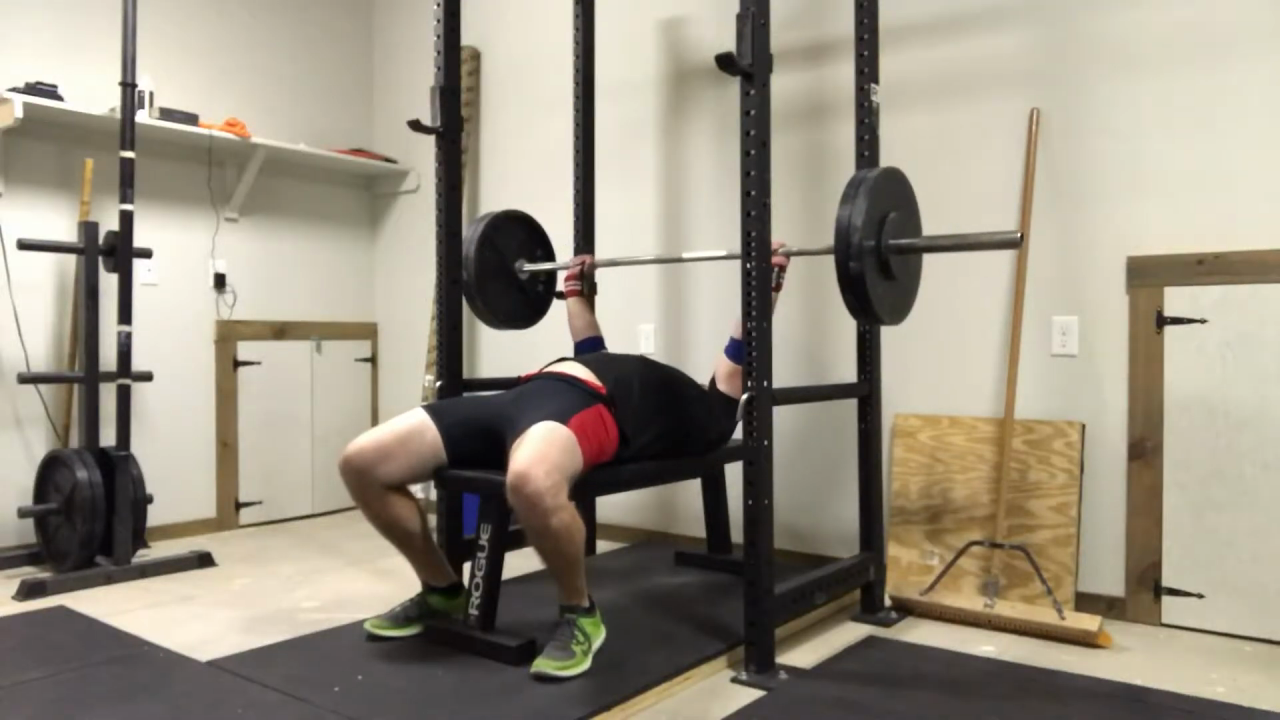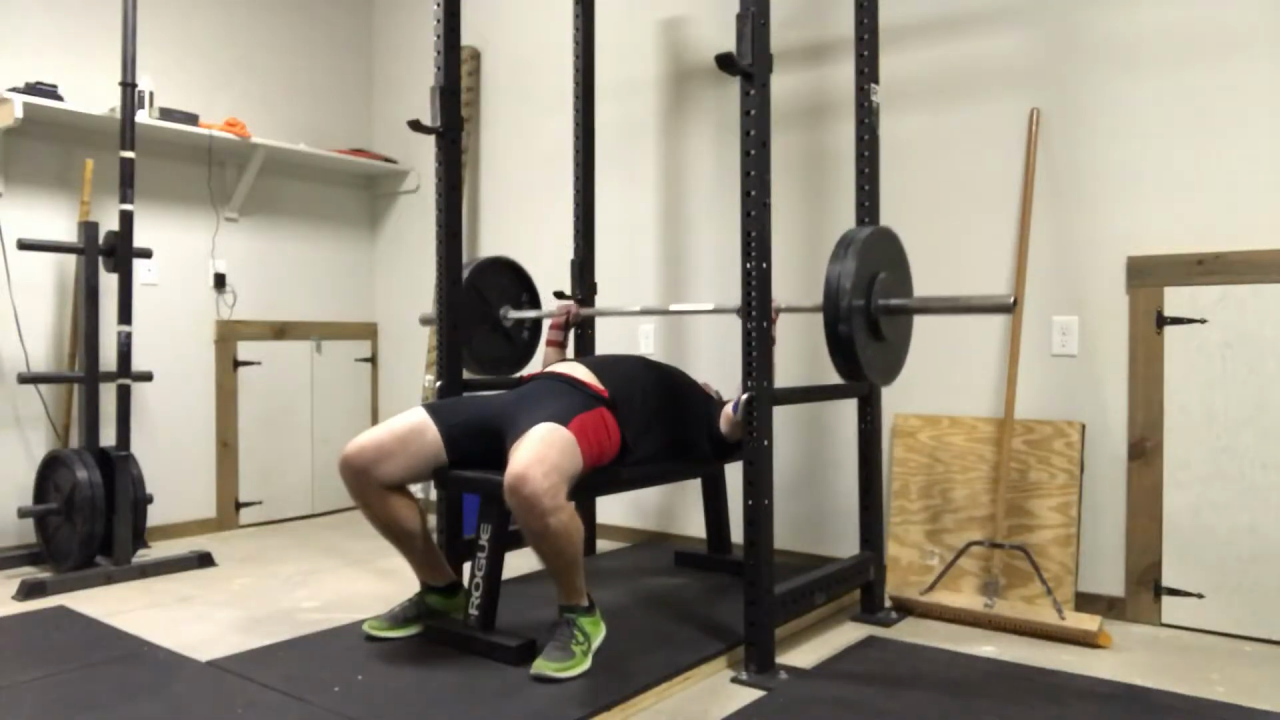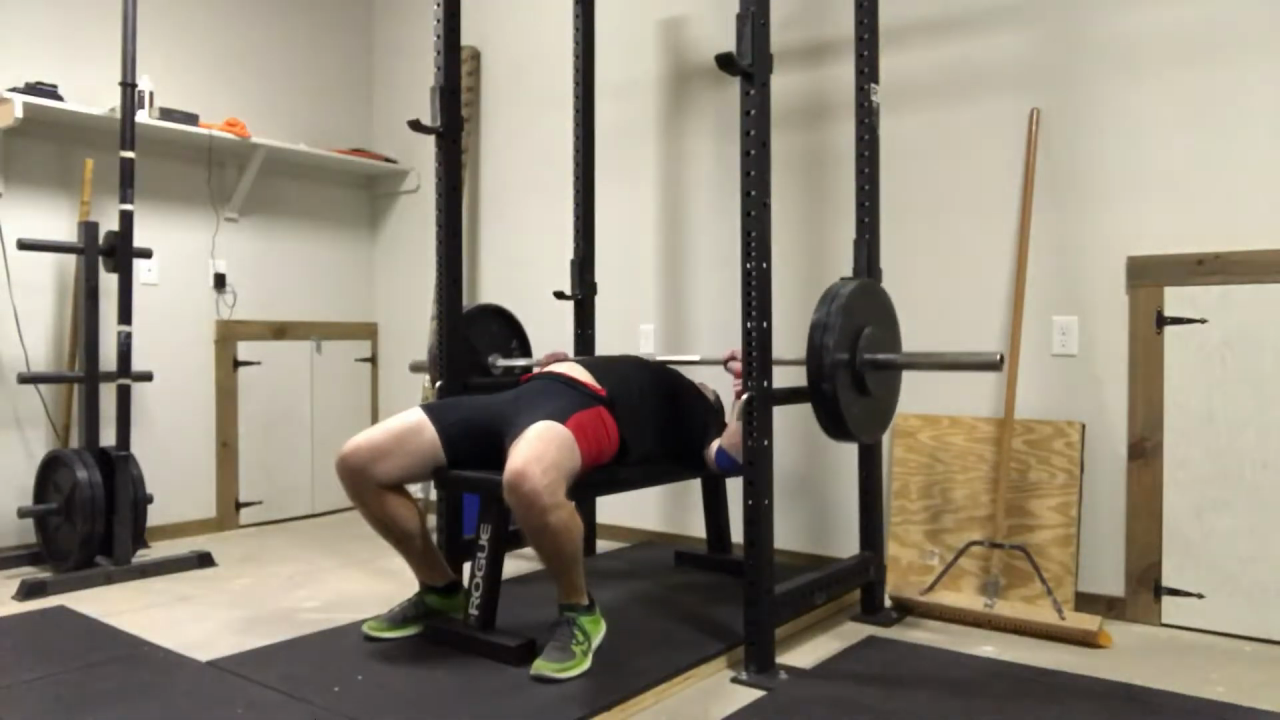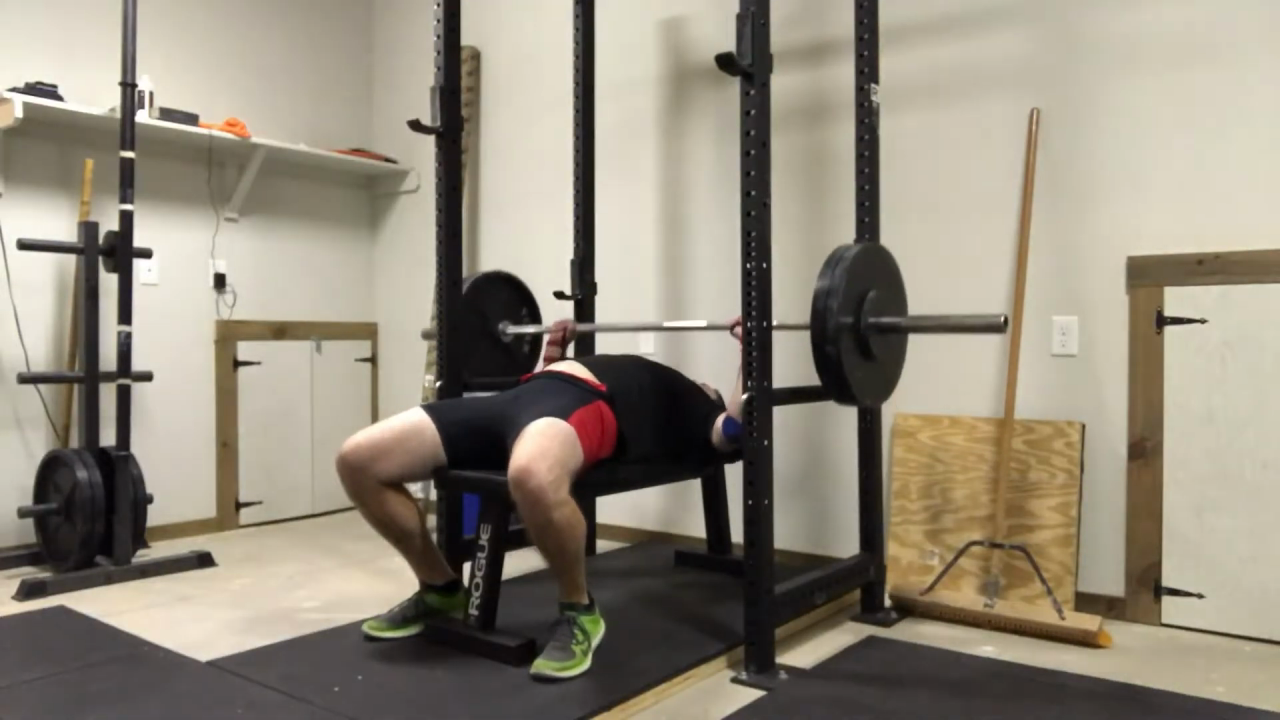
dt=0.5s
person 1, frame 1
left shoulder: (706, 418)
right shoulder: (642, 392)
left elbow: (741, 355)
right elbow: (590, 349)
left wrist: (768, 281)
right wrist: (576, 288)
left knee: (532, 482)
right knee: (361, 462)
left ankle: (579, 615)
right ankle: (442, 593)
person 1, frame 2
left shoulder: (707, 419)
left elbow: (746, 410)
right wrist: (555, 337)
left knee: (527, 484)
right knee: (360, 461)
left ankle: (578, 615)
right ankle: (440, 592)
person 1, frame 3
left shoulder: (700, 419)
left elbow: (731, 458)
right wrist: (542, 373)
left knee: (528, 480)
right knee: (358, 460)
left ankle: (578, 612)
right ankle: (440, 591)
person 1, frame 4
left shoulder: (703, 421)
right shoulder: (654, 391)
left elbow: (738, 428)
right wrist: (553, 352)
left knee: (533, 477)
right knee: (358, 460)
left ankle: (578, 612)
right ankle: (441, 591)
